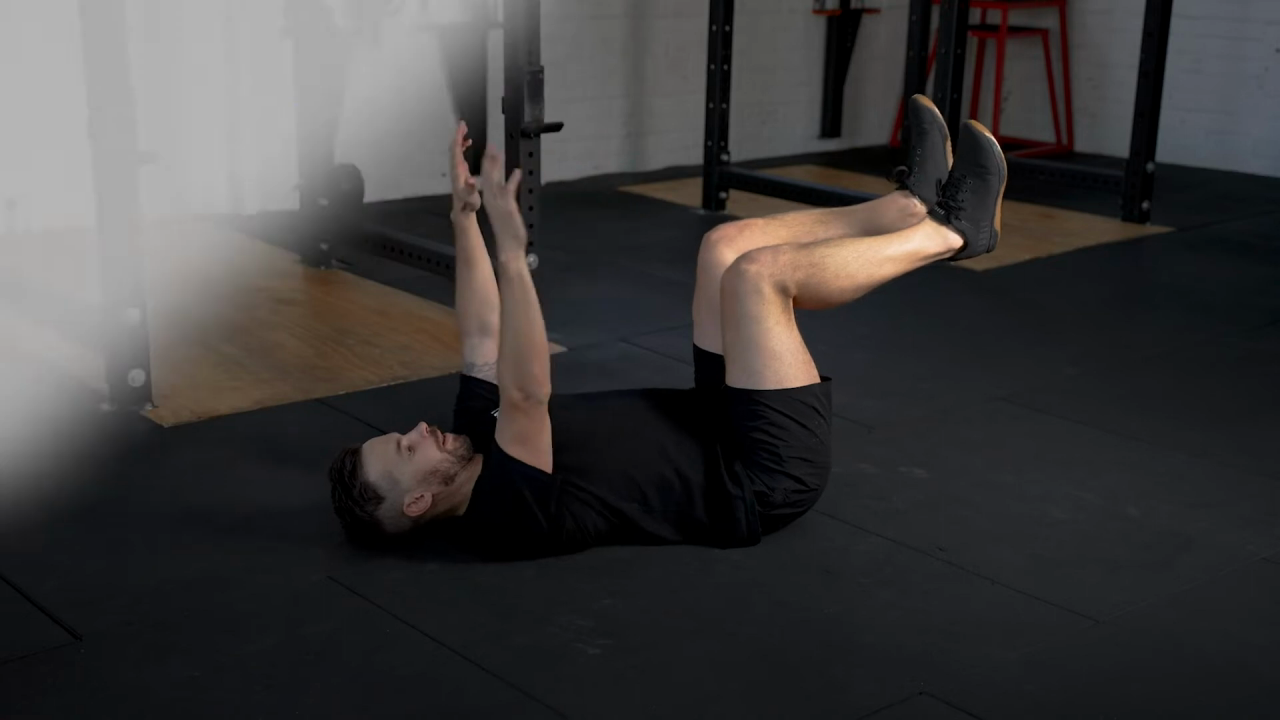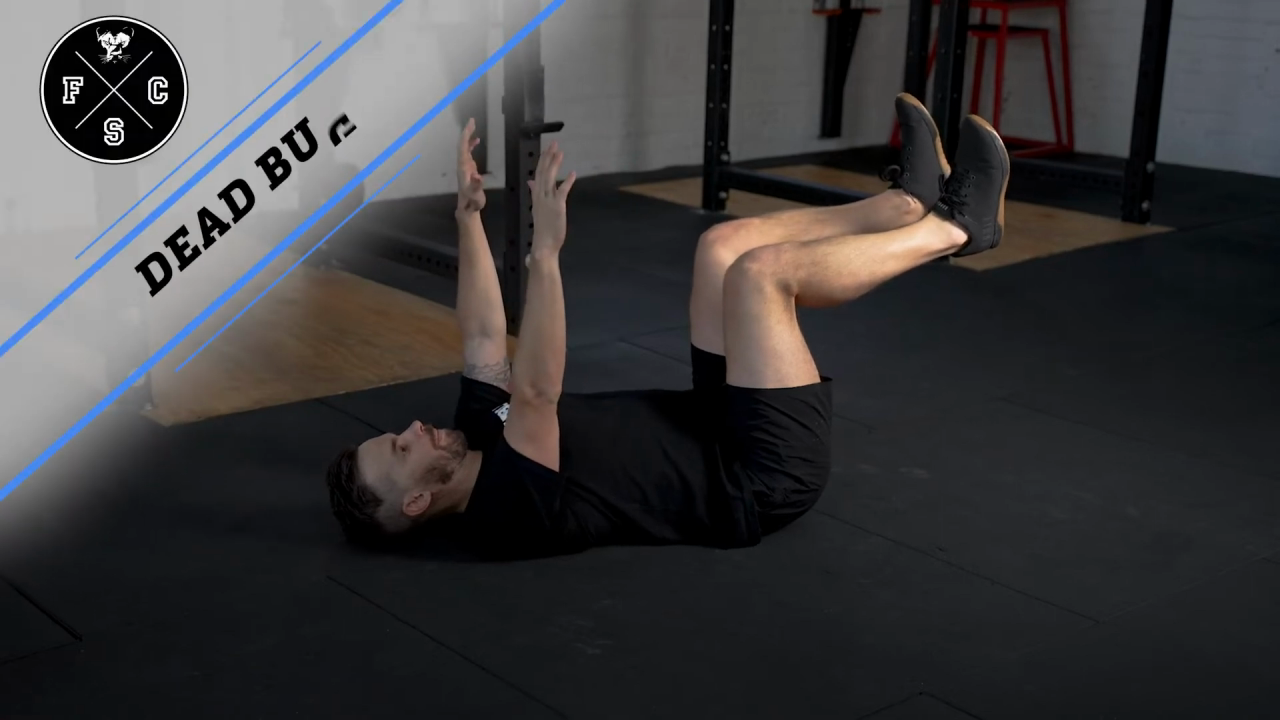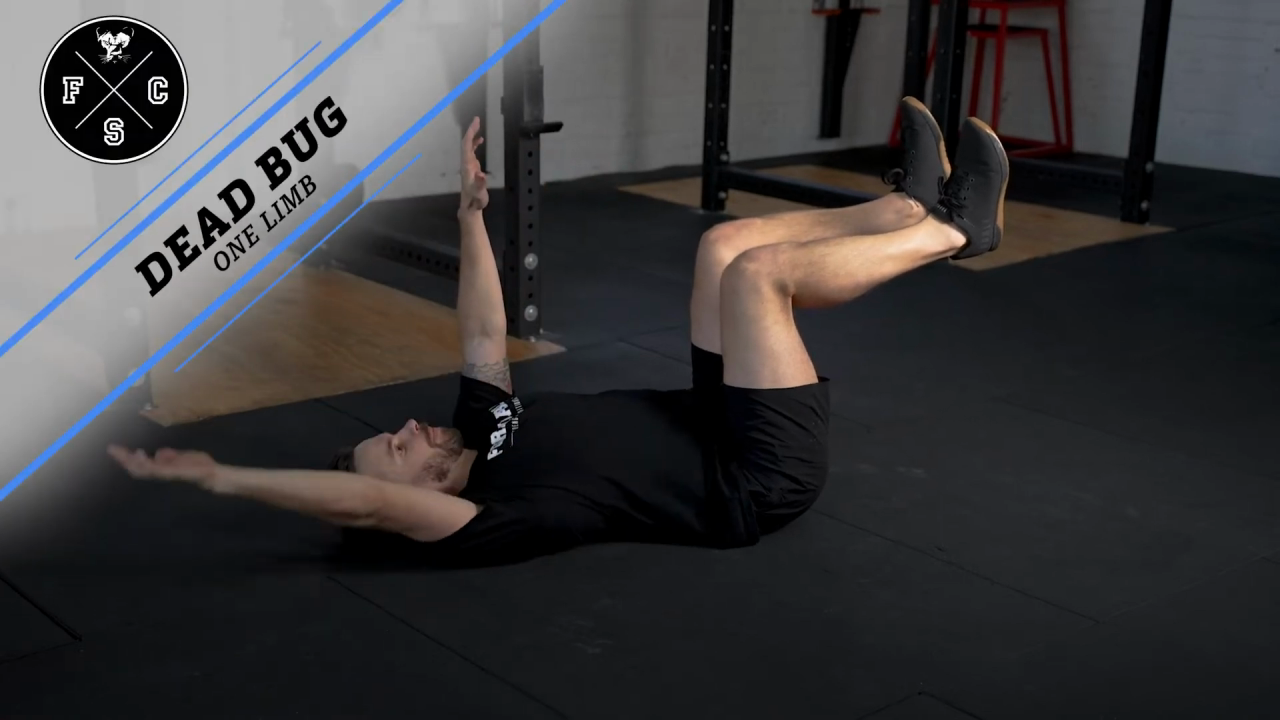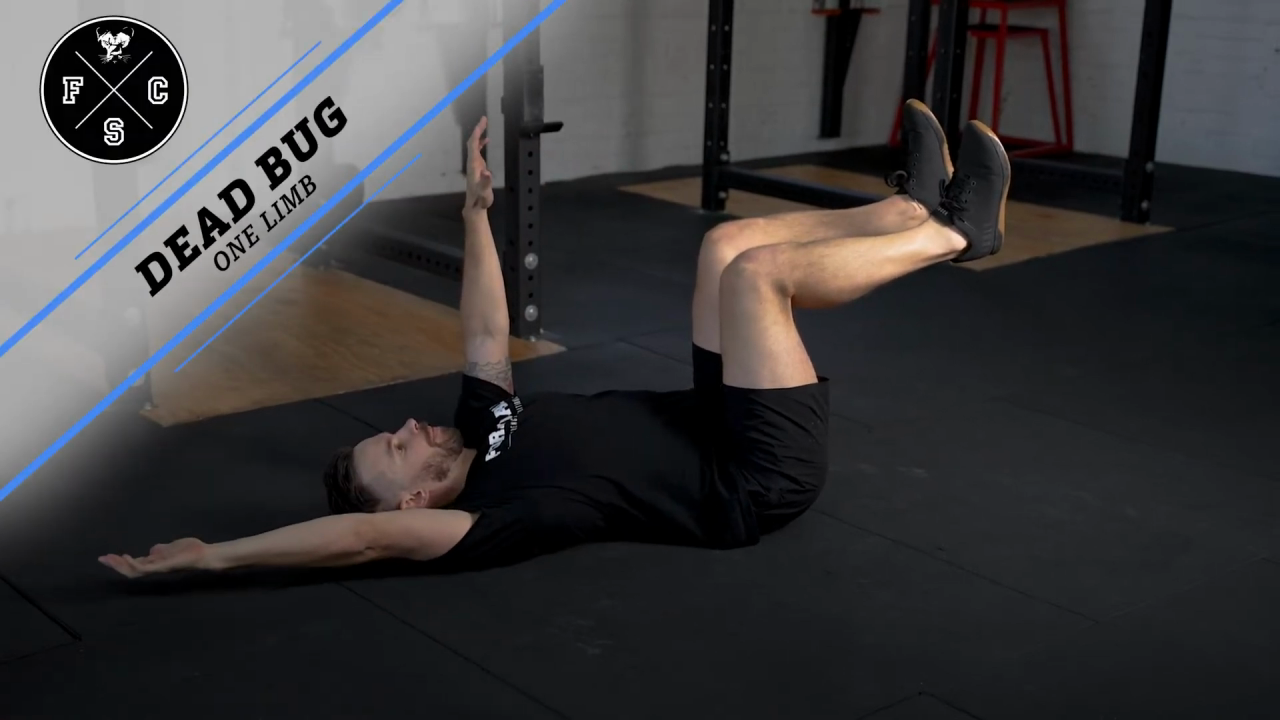
dt=1s
person 1, frame 1
left shoulder: (478, 439)
right shoulder: (504, 515)
left elbow: (483, 336)
right elbow: (527, 394)
left wrist: (464, 217)
right wrist: (512, 250)
left hip: (719, 431)
right hip: (762, 475)
left knee: (728, 245)
right knee: (760, 273)
left ankle: (914, 206)
right ankle: (952, 232)
person 1, frame 2
left shoulder: (478, 438)
right shoulder: (505, 513)
left elbow: (483, 339)
right elbow: (534, 395)
left wrist: (467, 215)
right wrist: (544, 252)
left hip: (716, 428)
right hip: (762, 476)
left knee: (726, 245)
right knee: (763, 271)
left ankle: (913, 201)
right ankle: (955, 226)
person 1, frame 3
left shoulder: (483, 431)
right shoulder: (496, 513)
left elbow: (485, 336)
right elbow: (368, 504)
left wrist: (470, 213)
right wrist: (221, 474)
left hip: (709, 426)
right hip: (759, 478)
left knee: (727, 243)
right knee: (756, 272)
left ankle: (911, 207)
right ankle: (953, 230)
person 1, frame 4
left shoulder: (483, 426)
right shoulder: (491, 517)
left elbow: (488, 334)
right elbow: (369, 537)
left wrist: (476, 210)
right wrist: (213, 554)
left hip: (713, 423)
right hip: (759, 475)
left knee: (728, 242)
right knee: (756, 269)
left ankle: (913, 207)
right ankle: (952, 232)
